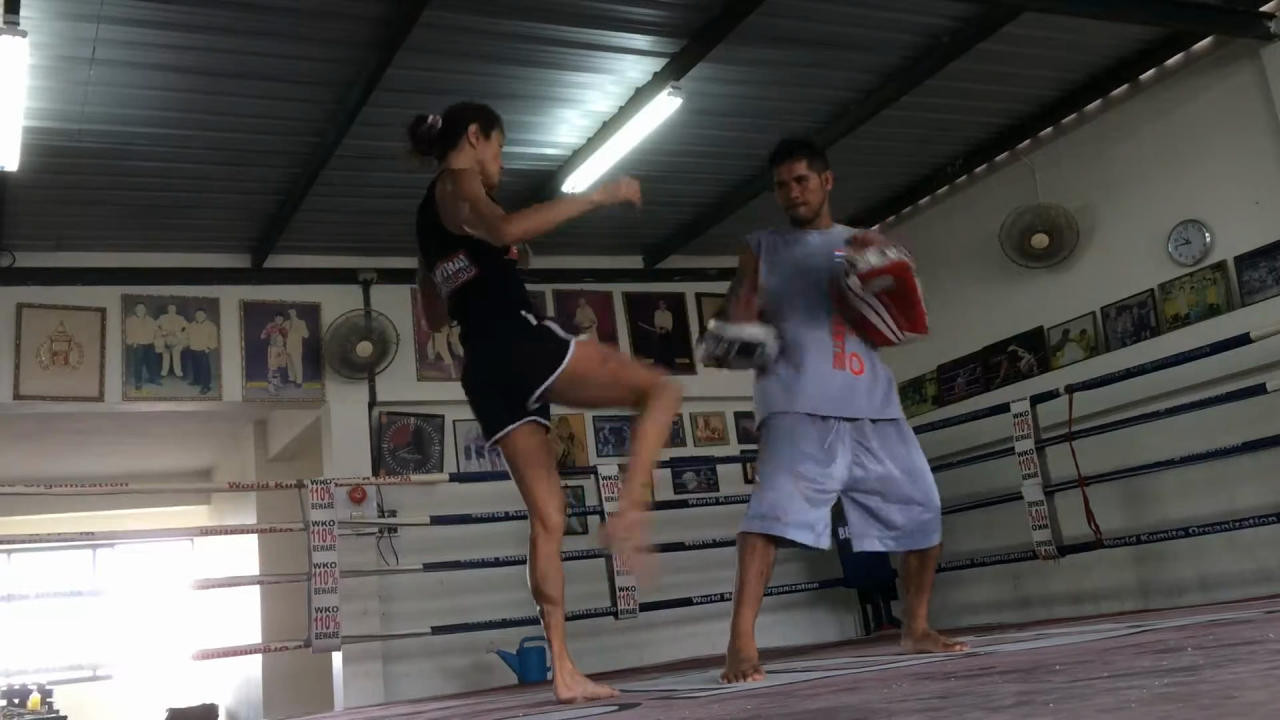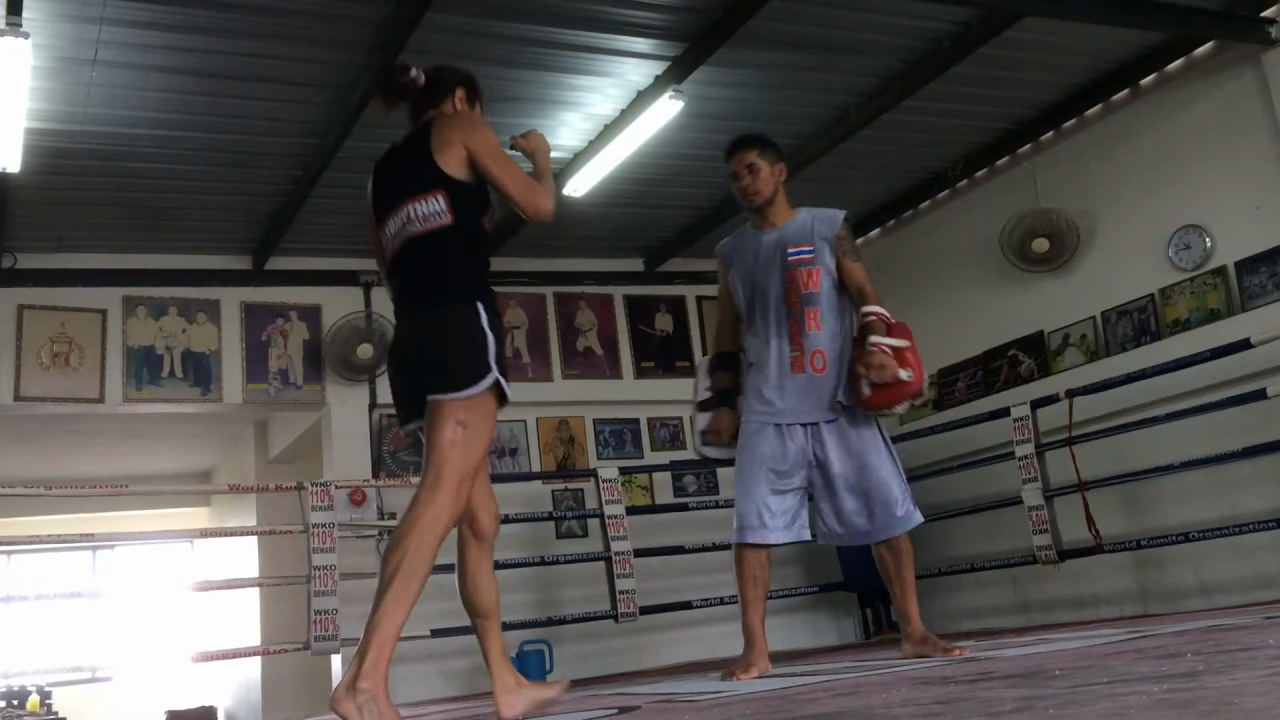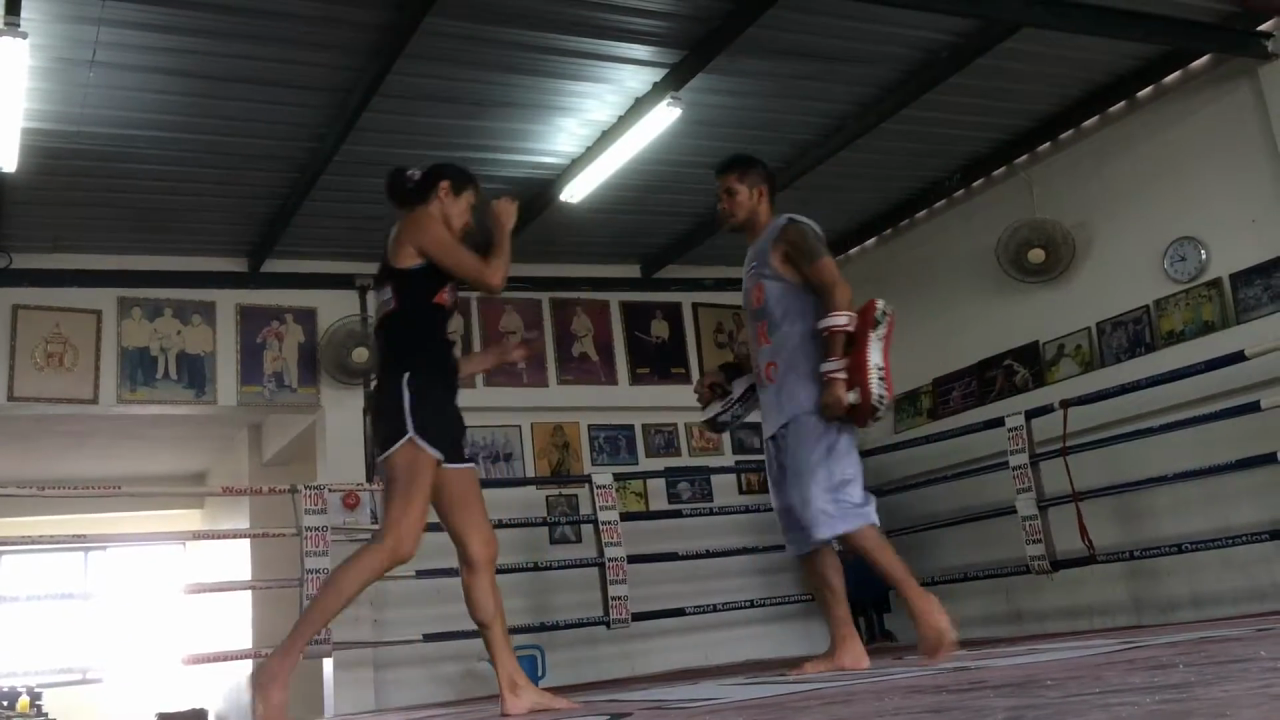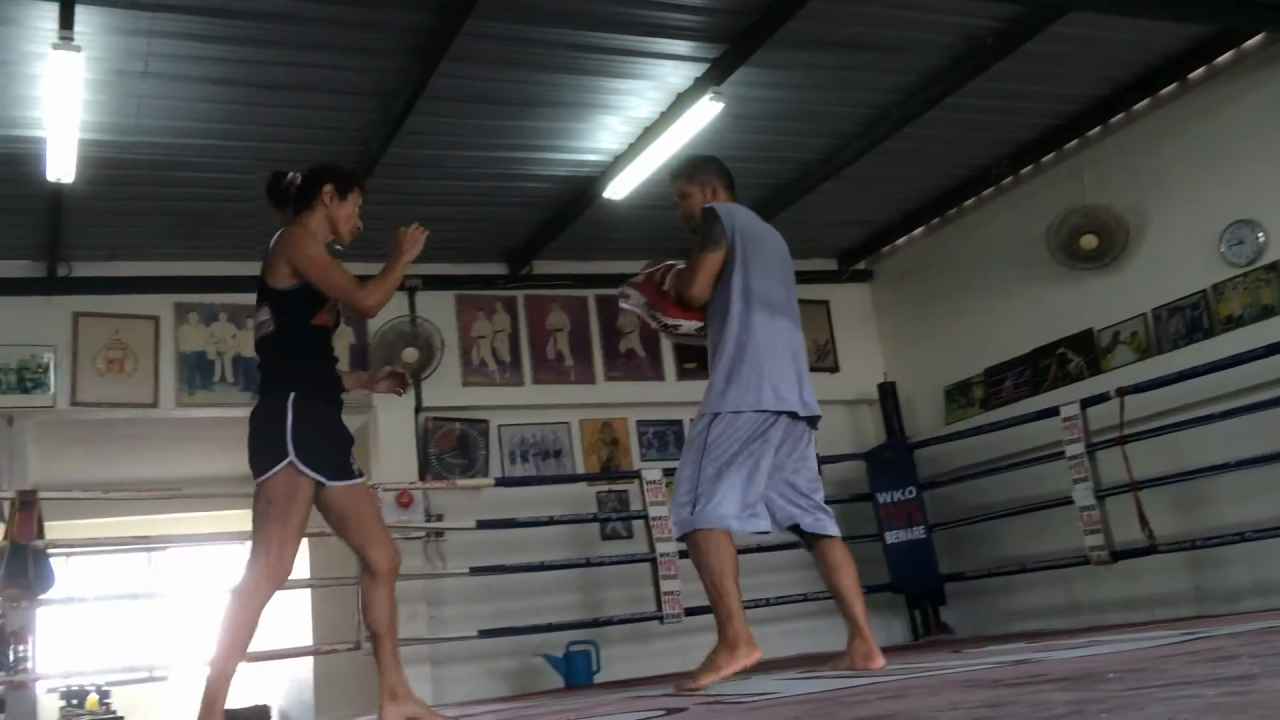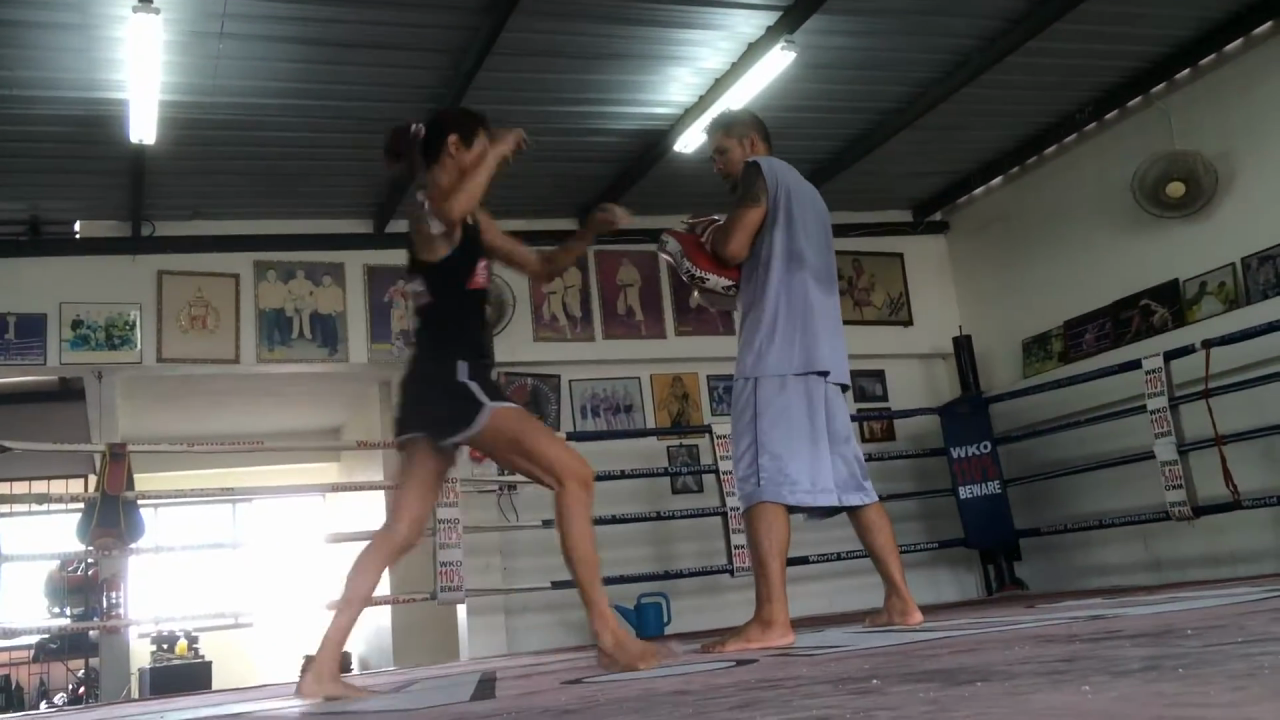
dt=1s
person 1, frame 1
left shoulder: (432, 219)
right shoulder: (455, 188)
left elbow: (432, 313)
right elbow: (506, 229)
right wrist: (595, 195)
left hip: (484, 374)
right hip: (518, 339)
left knee: (547, 515)
right knee: (661, 391)
left ankle: (566, 670)
right ankle: (629, 509)
person 1, frame 2
left shoulder: (382, 172)
right shoulder: (459, 130)
right elbow: (541, 208)
right wrist: (540, 157)
left hip: (410, 345)
right hip: (461, 327)
left knee: (480, 518)
right knee: (442, 499)
person 1, frame 3
left shoulder: (411, 267)
right shoulder: (420, 225)
right elbow: (490, 277)
left wrist: (495, 356)
right wrist: (502, 226)
left hip: (434, 406)
right hip: (410, 399)
left knee: (480, 550)
right knee: (399, 540)
right ankle: (278, 669)
person 1, frame 4
left shoulder: (305, 270)
right shoulder: (297, 240)
right elbow: (365, 301)
left wrist: (363, 380)
right wrist: (404, 256)
left hip: (317, 425)
right hip: (291, 420)
left knee: (381, 557)
right knee: (270, 566)
person 1, frame 5
left shoulder: (472, 220)
right shoulder: (433, 205)
left elbow: (538, 263)
right elbow: (454, 206)
left wrist: (591, 230)
right wrist: (497, 153)
left hip: (437, 387)
right hip: (451, 382)
left knee: (403, 531)
right knee: (572, 476)
left ankle: (324, 665)
right ankle: (608, 637)
person 2, frame 1
left shoulder: (861, 244)
right shoulder: (762, 247)
right elbow: (734, 313)
right wrist: (737, 320)
left hip: (874, 406)
right hip: (800, 406)
left knee: (922, 512)
right knee: (770, 508)
left ankle: (916, 627)
right ankle: (741, 645)
person 2, frame 2
left shoulder: (829, 227)
right shoulder: (731, 251)
left elbow: (864, 295)
right elbow: (728, 336)
left wrist: (876, 346)
right wrist: (721, 403)
left hip: (840, 400)
right hip: (769, 407)
left knee: (887, 512)
right knee: (754, 521)
left ankle: (914, 631)
right ankle: (756, 647)
person 2, frame 3
left shoulder: (790, 232)
right shoulder: (755, 257)
left elbow: (838, 295)
left wrist: (833, 377)
right wrist: (725, 374)
left hip: (813, 401)
right hip: (783, 410)
left knee: (827, 511)
right knee: (803, 528)
left ankle: (920, 602)
right ankle: (845, 644)
person 2, frame 4
left shoulder: (719, 218)
right shoulder: (769, 236)
left elbow: (697, 291)
left wrist: (674, 279)
right wrist: (688, 310)
left hip: (743, 389)
right hip: (790, 391)
left knee: (704, 509)
right knee: (812, 515)
left ankle: (734, 637)
right ankle: (864, 643)
person 2, frame 5
left shoulder: (762, 171)
right shoulder: (803, 193)
left elbow: (733, 248)
left wrist: (709, 233)
right wrist: (714, 268)
left hip: (776, 352)
right hip: (821, 352)
left knee: (763, 478)
right knee: (847, 478)
left ankle: (771, 618)
right ankle: (901, 601)
